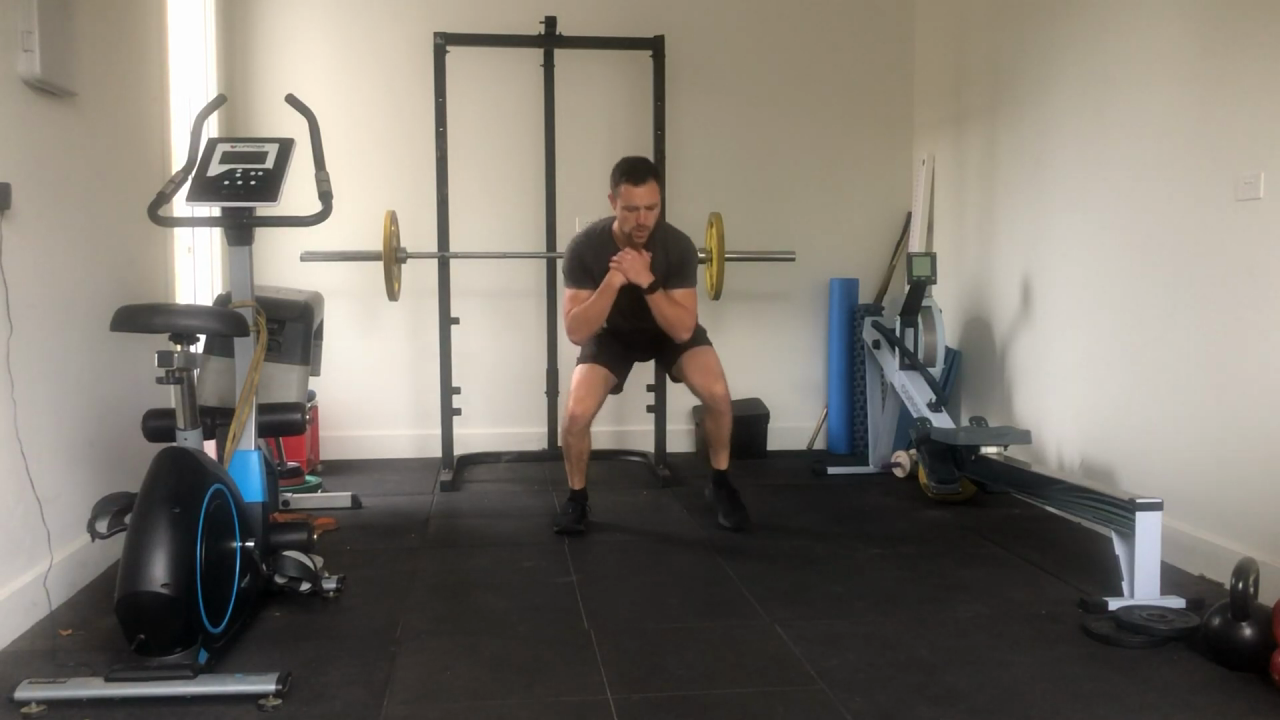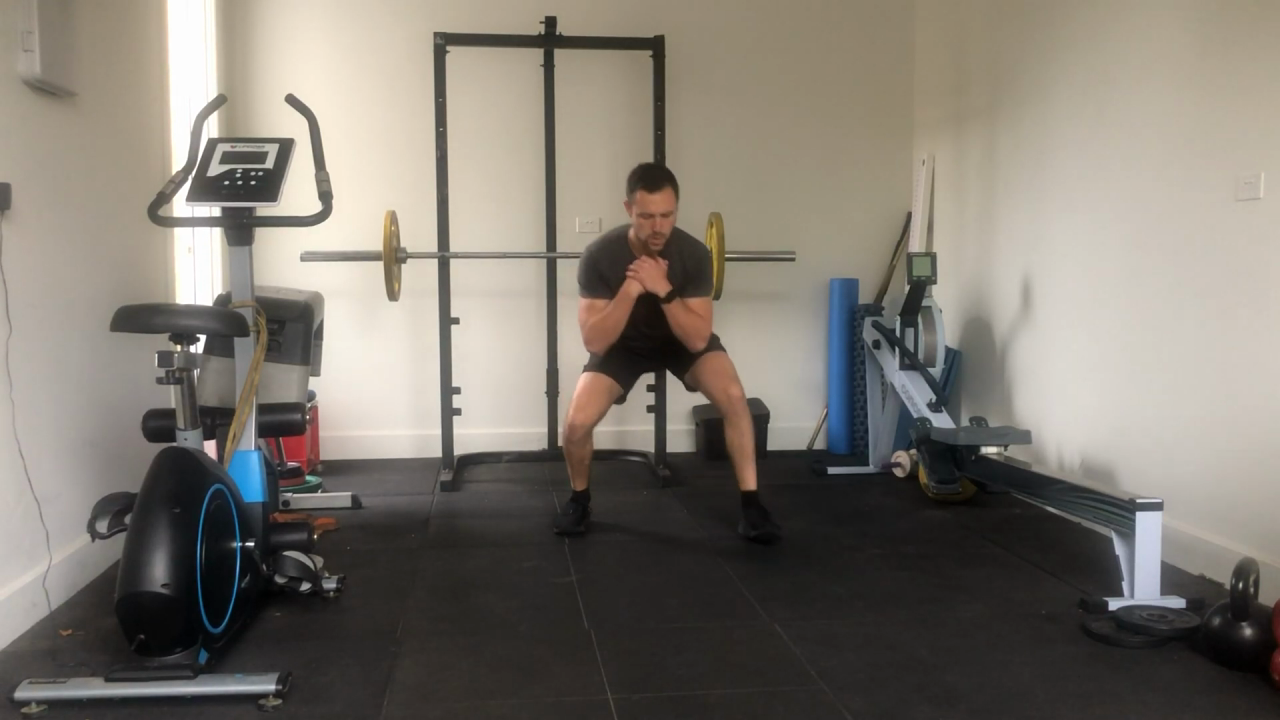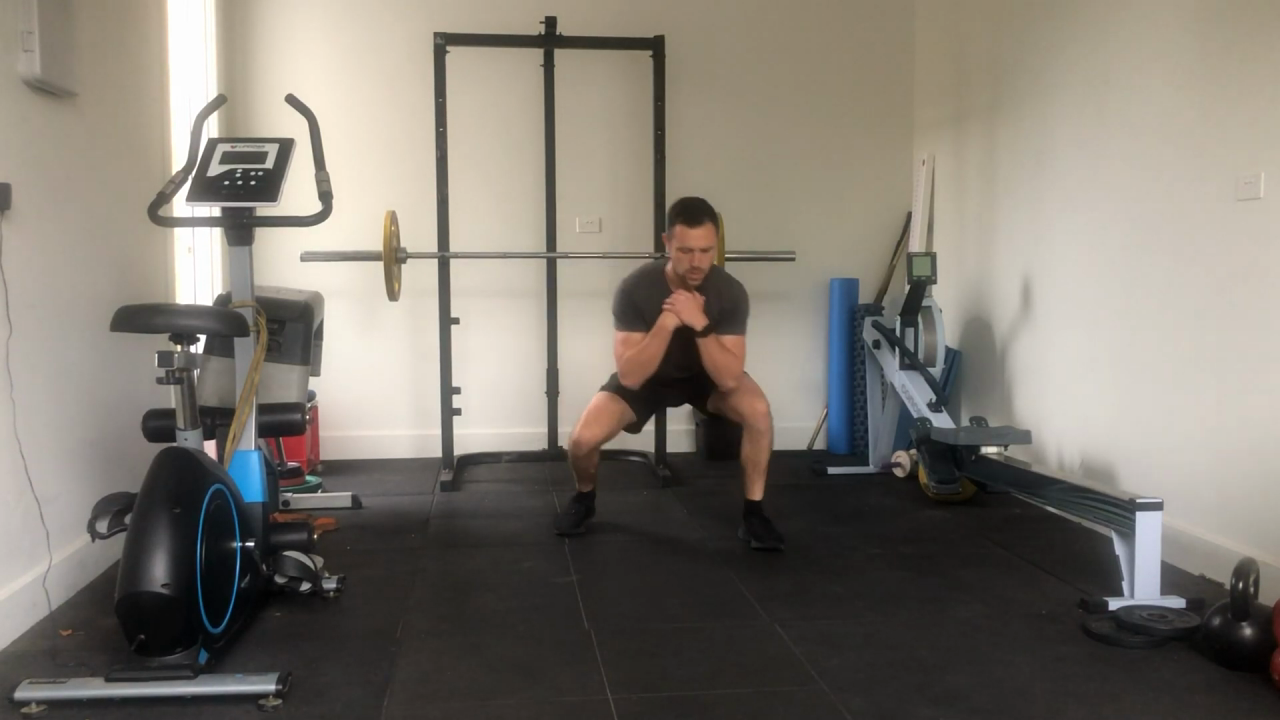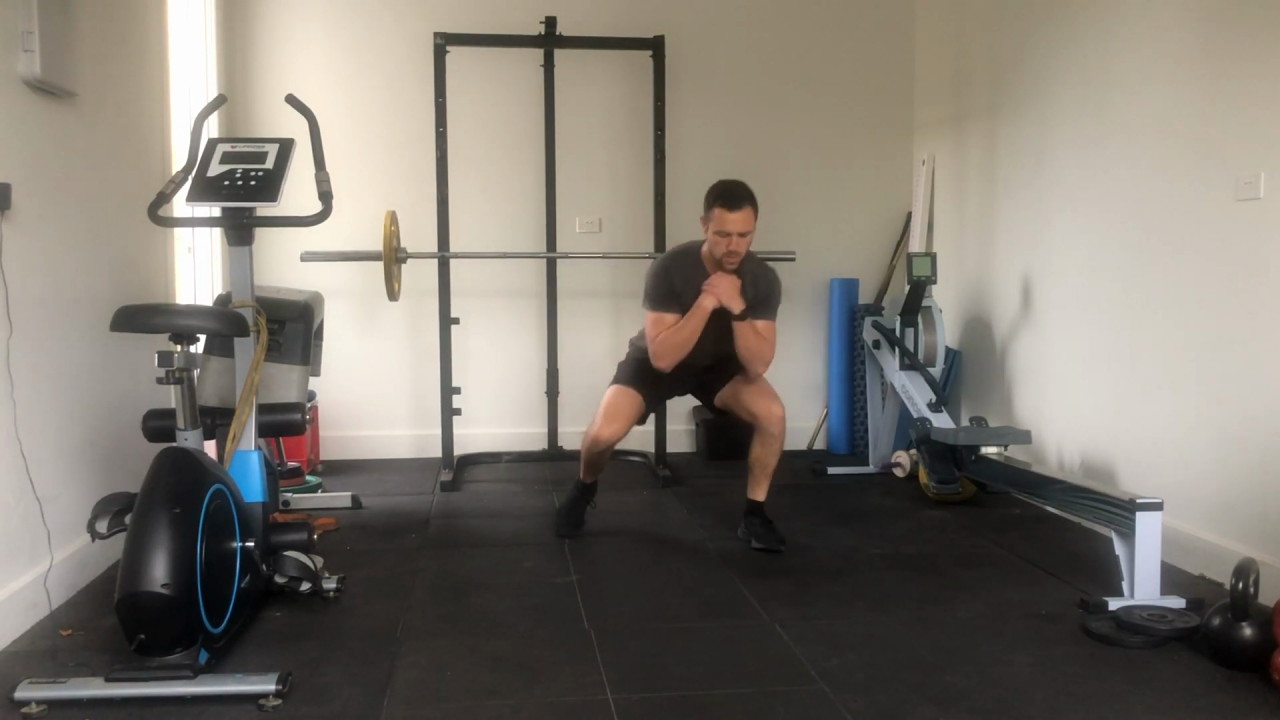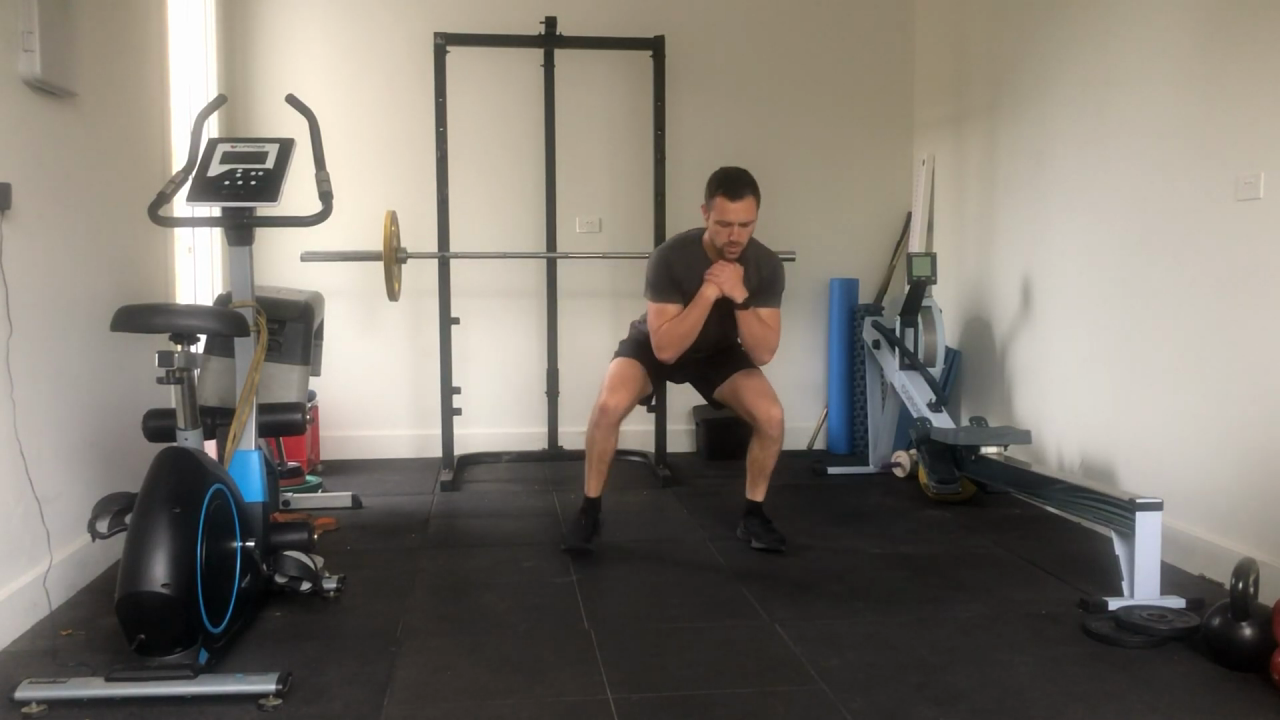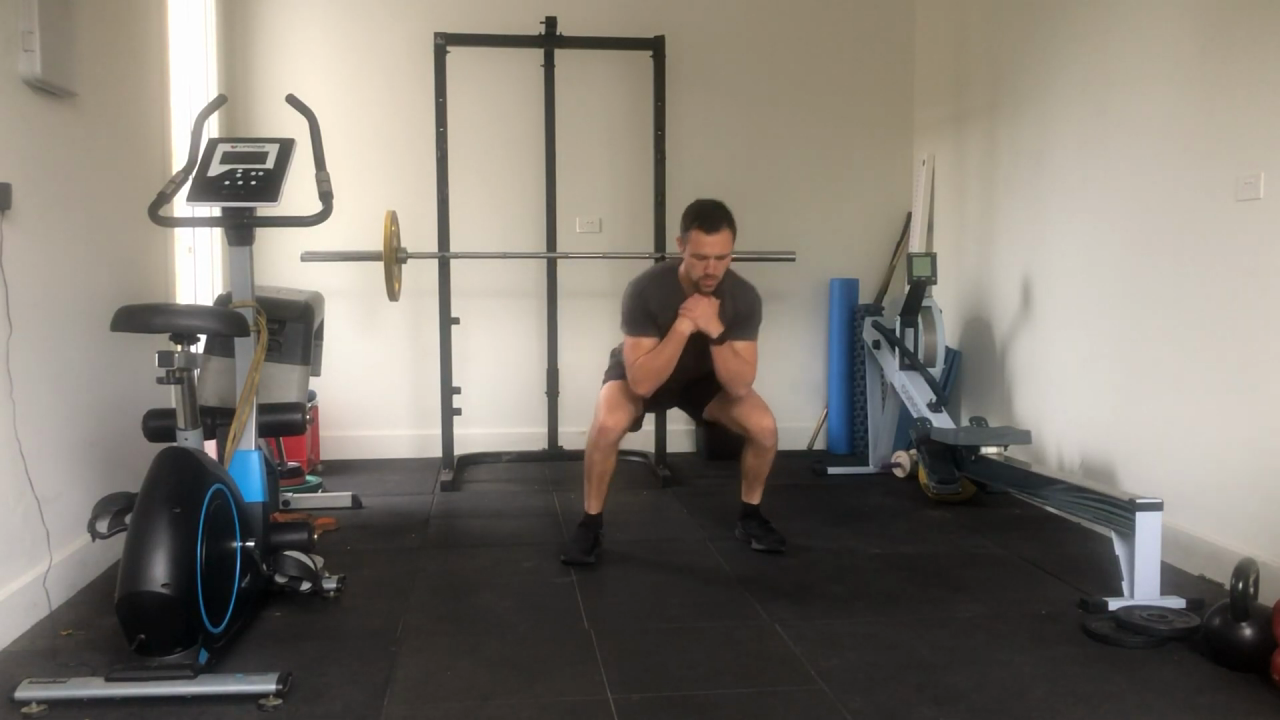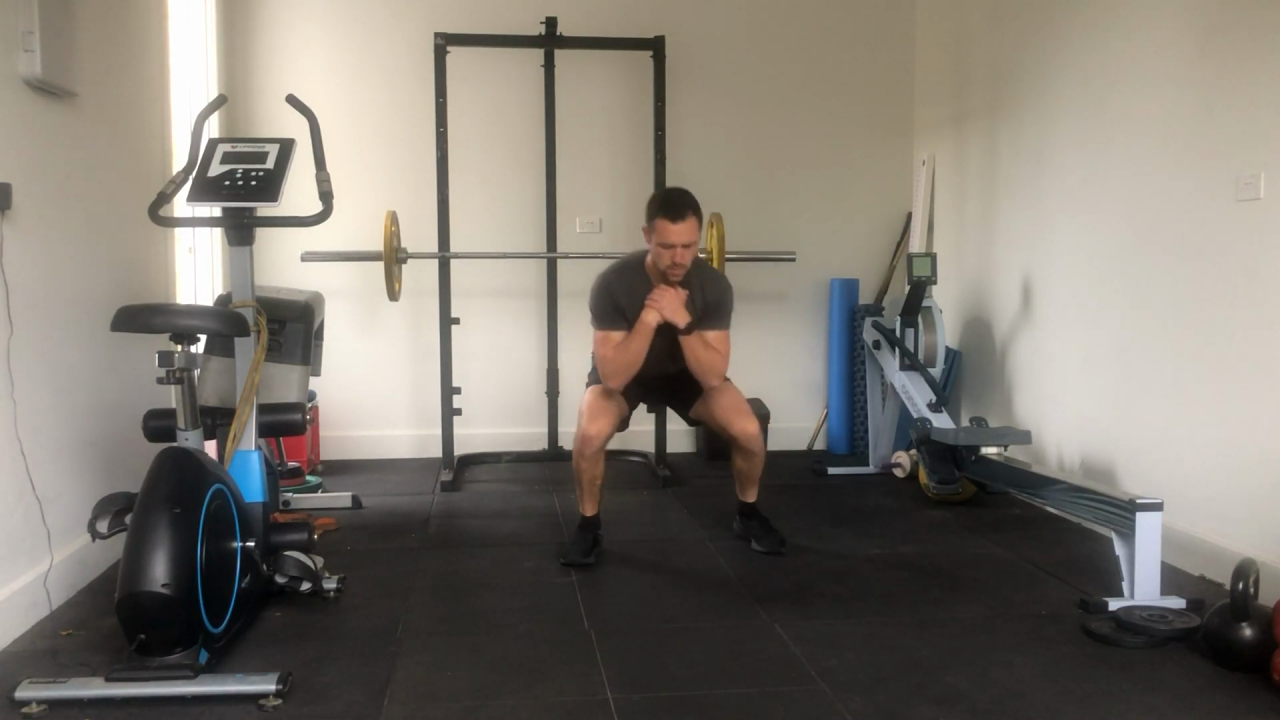
dt=0.2s
person 1, frame 1
left shoulder: (678, 245)
right shoulder: (584, 247)
left elbow: (684, 330)
right elbow: (576, 333)
left wrist: (647, 282)
right wrist: (612, 280)
left hip: (668, 327)
right hip: (612, 332)
left knee: (716, 393)
right knee: (577, 413)
left ankle: (720, 482)
right ankle: (577, 498)
person 1, frame 2
left shoulder: (693, 253)
right shoulder: (600, 256)
left elbow: (698, 340)
right elbow: (593, 342)
left wrist: (664, 290)
right wrist: (629, 289)
left hip: (681, 336)
right hip: (623, 342)
left knee: (732, 396)
right knee: (577, 422)
left ankle: (751, 503)
right ankle: (579, 499)
person 1, frame 3
left shoulder: (730, 292)
right shoulder: (635, 290)
left elbow: (730, 378)
right elbow: (629, 376)
left wrist: (701, 325)
right wrist: (667, 322)
left hip: (703, 373)
right hip: (646, 374)
left knee: (757, 412)
right knee: (583, 439)
left ankle: (753, 514)
right ankle: (584, 499)
person 1, frame 4
left shoulder: (764, 279)
right shoulder: (669, 269)
left elbow: (758, 366)
right elbow: (662, 359)
left wrist: (738, 307)
right wrist: (705, 304)
left hip: (716, 363)
right hip: (656, 359)
left knee: (772, 415)
right knee: (602, 435)
left ankle: (754, 514)
right ankle: (585, 487)
person 1, frame 5
left shoulder: (766, 266)
right shoulder: (671, 257)
left elbow: (764, 353)
right elbow: (665, 349)
left wrist: (741, 297)
right wrist: (708, 293)
left hip: (718, 350)
right hip: (654, 343)
left knee: (772, 417)
right knee: (609, 405)
left ankle: (753, 513)
right ankle: (590, 509)
person 1, frame 6
left shoulder: (744, 298)
right shoulder: (646, 290)
left elbow: (740, 386)
right elbow: (641, 383)
left wrist: (715, 332)
right wrist: (682, 327)
left hip: (703, 376)
right hip: (640, 371)
left knee: (764, 427)
right knee: (608, 425)
left ankle: (750, 516)
right ankle: (590, 524)
person 1, frame 7
left shoulder: (713, 286)
right shoulder: (612, 283)
left elbow: (713, 377)
right elbow: (613, 378)
left wrist: (682, 320)
right wrist: (648, 317)
left hip: (685, 369)
right hip: (622, 368)
left knee: (748, 432)
right knee: (590, 434)
left ankle: (748, 513)
right ankle: (589, 526)
